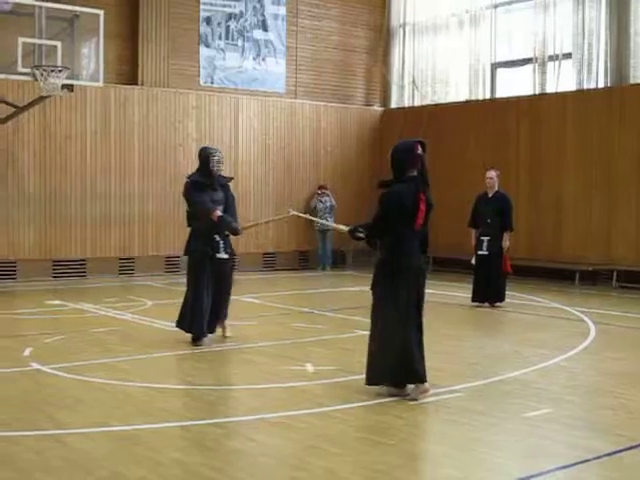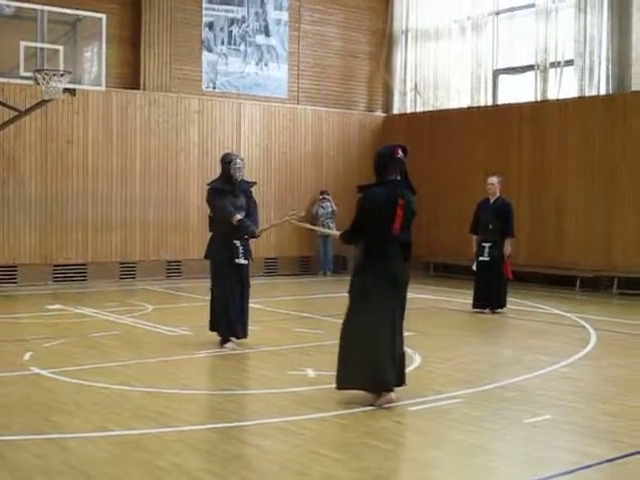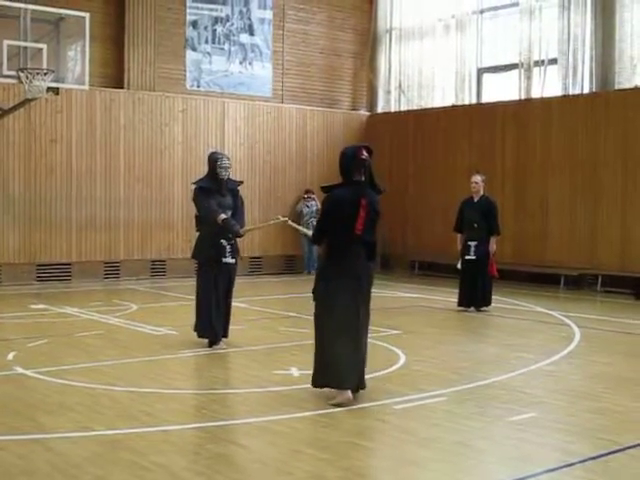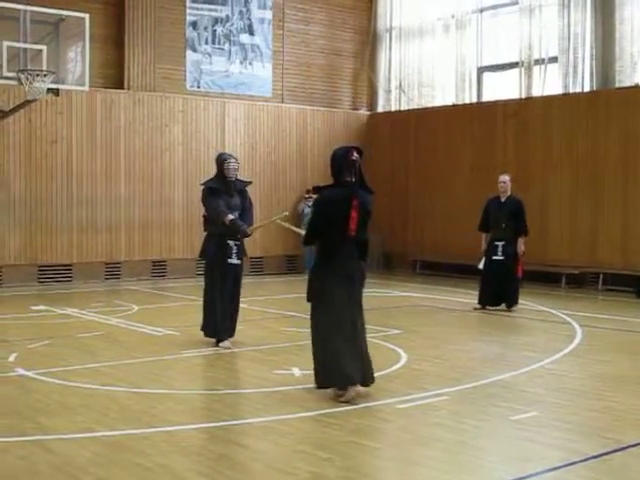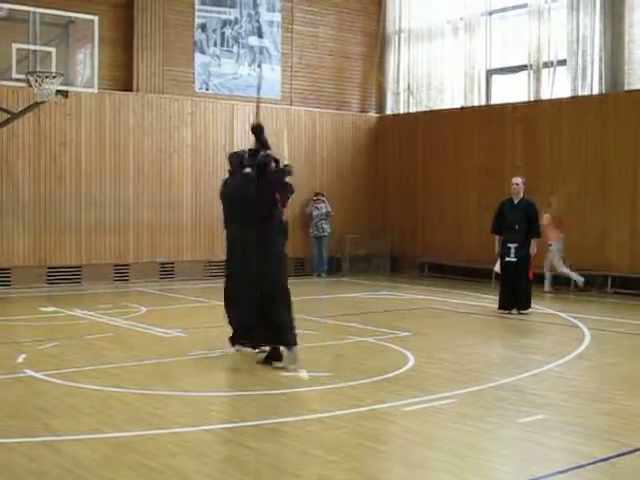
dt=1s
person 1, frame 1
left shoulder: (394, 193)
right shoulder: (423, 192)
left elbow: (379, 226)
left wrist: (359, 231)
right wrist: (368, 231)
left hip: (396, 262)
right hip: (415, 261)
left knee: (395, 318)
right knee: (409, 317)
left ankle: (417, 378)
right ankle: (398, 379)
person 1, frame 2
left shoulder: (372, 197)
right shoulder: (407, 197)
left elbow: (356, 231)
right elbow: (404, 231)
left wrist: (345, 236)
left hip: (375, 267)
right hip: (398, 267)
left knee: (370, 324)
right knee: (391, 323)
left ankle: (384, 386)
right ankle: (387, 381)
person 1, frame 3
left shoulder: (336, 197)
right shoulder: (372, 198)
left elbow: (319, 234)
right elbow: (369, 233)
left wrist: (319, 239)
left hip: (337, 268)
right hip: (362, 268)
left knee: (335, 326)
right knee: (355, 323)
left ankle: (344, 386)
right ankle: (353, 381)
person 1, frame 4
left shoulder: (326, 198)
right shoulder: (364, 199)
left elbow: (311, 236)
right elbow: (360, 232)
left wrist: (312, 238)
left hip: (330, 268)
right hip: (354, 267)
left knee: (331, 324)
right knee: (350, 321)
left ankle: (348, 381)
right ankle: (353, 378)
person 1, frame 5
left shoulder: (262, 194)
right shoulder: (280, 190)
left hip: (268, 253)
right hip: (275, 253)
left knee: (275, 301)
right knee: (269, 301)
person 2, frame 1
left shoulder: (223, 184)
right shoulder: (194, 185)
left elbow: (230, 206)
right elbow: (206, 208)
left wrist: (232, 223)
right wrist: (225, 222)
left hip: (221, 239)
right hip: (201, 240)
left knee: (223, 283)
right knee: (200, 286)
left ankle: (218, 320)
right ankle: (198, 332)
person 2, frame 2
left shoulder: (245, 189)
right shoulder: (216, 191)
left elbow: (252, 211)
right elbow: (226, 212)
left wrist: (251, 228)
right wrist: (243, 224)
left hip: (241, 245)
right hip: (222, 245)
left knee: (240, 289)
right knee: (224, 290)
left ankle: (233, 330)
right ankle: (226, 335)
person 2, frame 3
left shoulder: (233, 189)
right shoulder: (203, 190)
left elbow: (239, 211)
right elbow: (212, 211)
left wrist: (237, 227)
right wrist: (228, 224)
left hip: (228, 245)
right hip: (210, 245)
left knee: (225, 290)
right knee: (210, 290)
left ankle: (218, 332)
right ankle: (213, 335)
person 2, frame 4
left shoulder: (241, 189)
right shoulder: (211, 190)
left elbow: (248, 211)
right elbow: (219, 211)
left wrist: (245, 227)
right wrist: (235, 224)
left hip: (235, 244)
right hip: (217, 244)
left knee: (233, 289)
right knee: (217, 289)
left ankle: (225, 331)
right ankle: (220, 334)
person 2, frame 5
left shoulder: (232, 186)
right shoulder: (234, 186)
left hip: (244, 244)
right hip: (245, 244)
left knee: (239, 290)
right knee: (247, 290)
left ankle: (244, 336)
person 3, frame 1
left shoulder: (503, 199)
right shoulder: (480, 198)
left elbow: (508, 222)
right elbow: (474, 219)
left wrist: (506, 239)
right wrist: (473, 237)
left hip: (497, 239)
right hip: (482, 238)
left knee: (496, 269)
right knee: (481, 268)
left ankle: (494, 298)
right ankle: (481, 297)
person 3, frame 2
left shoulder: (505, 205)
right shoulder: (481, 204)
left elbow: (509, 228)
right elbow: (475, 226)
left wrist: (507, 246)
right wrist: (475, 243)
left hip: (498, 245)
right hip: (483, 244)
left knee: (497, 275)
right knee: (482, 274)
left ankle: (495, 304)
right ankle: (482, 303)
person 3, frame 3
left shoulder: (489, 203)
right shoulder: (465, 203)
left elbow: (494, 227)
right elbow: (459, 226)
left wrist: (492, 244)
right wrist: (459, 242)
left hip: (483, 244)
right hip: (468, 243)
left knee: (483, 273)
right knee: (467, 273)
left ankle: (481, 302)
right ankle: (467, 302)
person 3, frame 4
left shoulder: (516, 203)
right shoulder: (491, 203)
left elbow: (522, 227)
right elbow: (485, 225)
left wrist: (521, 244)
right wrist: (484, 242)
left hip: (510, 244)
right hip: (494, 243)
left knee: (510, 274)
right knee: (489, 272)
left ankle: (510, 303)
right ankle: (484, 302)
person 3, frame 5
left shoulder: (529, 205)
right shoulder: (504, 205)
left elbow: (535, 228)
right elbow: (497, 227)
left wrist: (533, 246)
right wrist: (497, 245)
left hip: (523, 246)
right hip: (507, 245)
left knee: (523, 277)
right knee: (506, 276)
left ankle: (522, 306)
right ankle: (506, 305)
